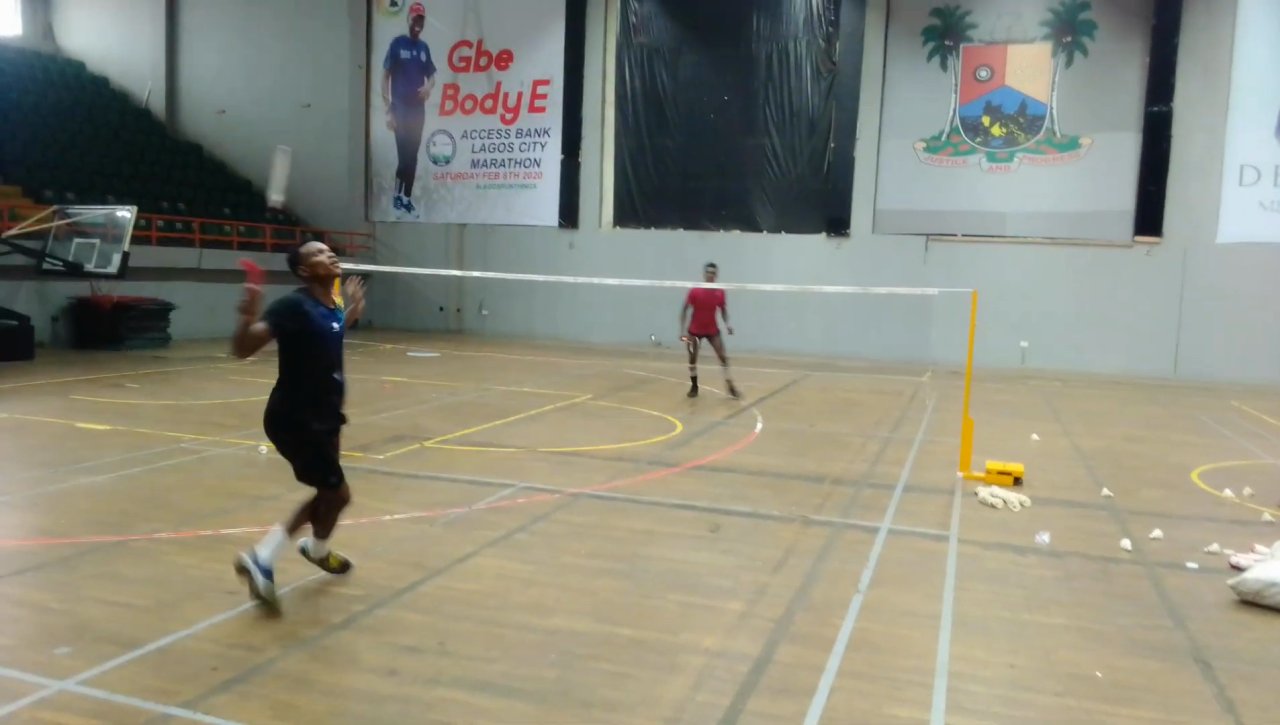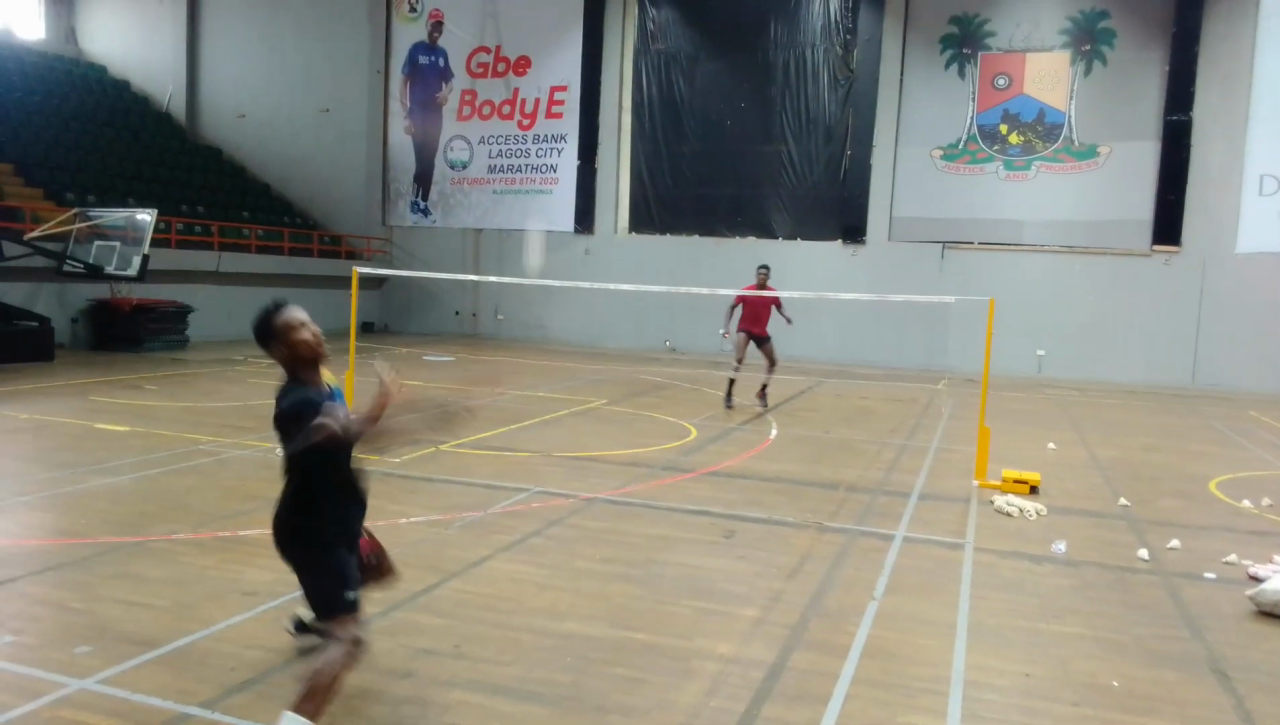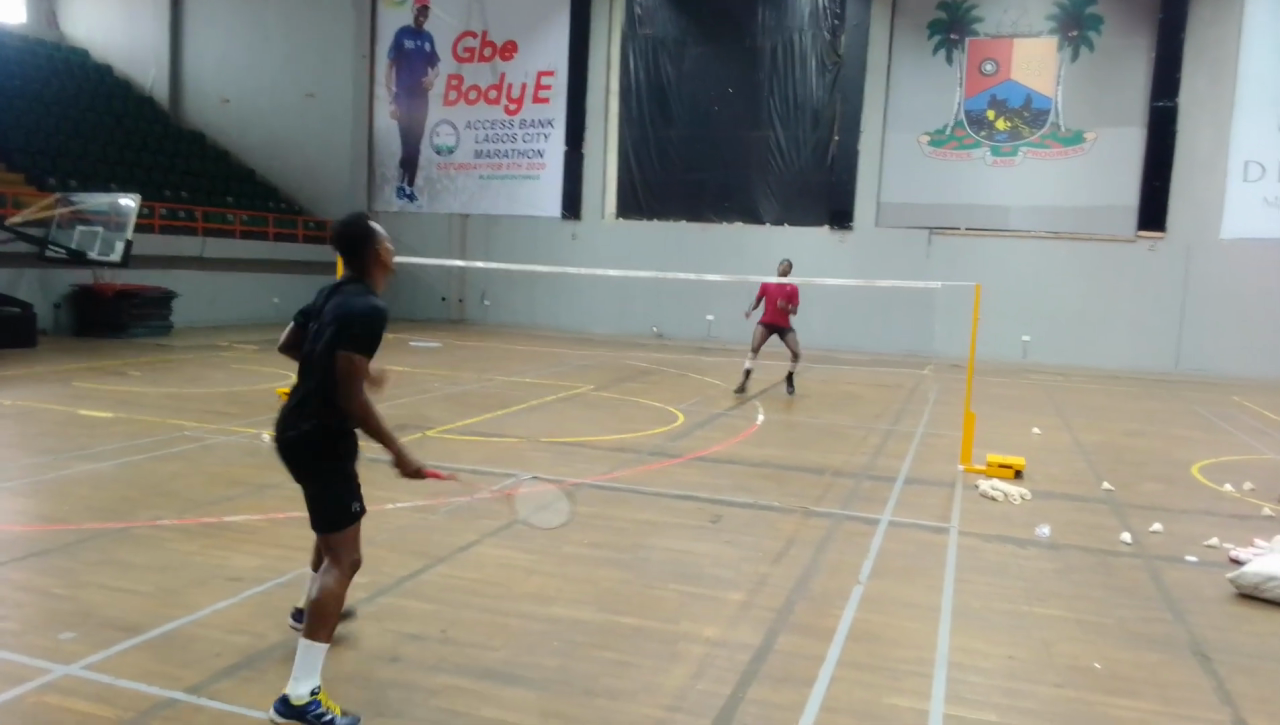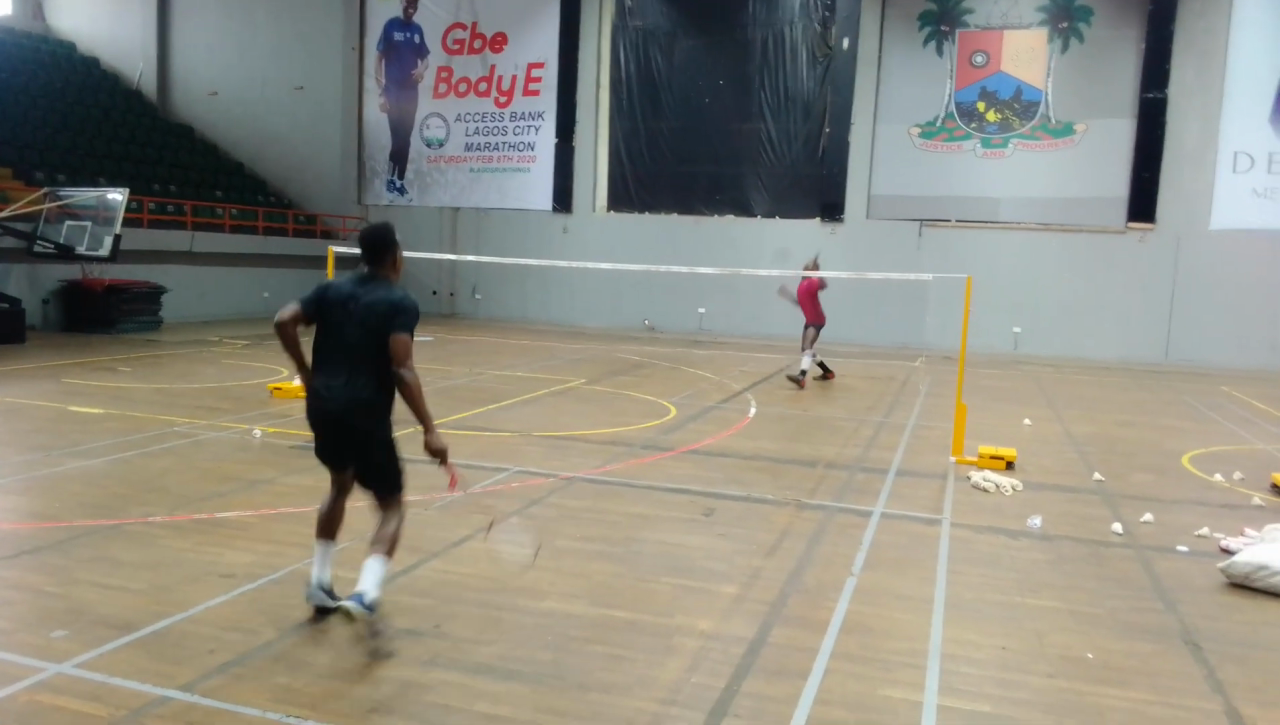
dt=0.4s
person 1, frame 1
left shoulder: (335, 305)
right shoulder: (293, 305)
right elbow: (242, 350)
left wrist: (350, 314)
right wrist: (247, 317)
left hip: (322, 416)
right hip: (296, 418)
left knee: (327, 492)
right knee: (338, 494)
left ankle: (262, 559)
right ankle: (317, 550)
person 1, frame 2
left shoulder: (320, 387)
right shoulder: (297, 405)
right elbow: (335, 437)
left wrist: (378, 407)
left hip: (336, 519)
right hip: (313, 530)
right knee: (346, 640)
left ankle: (319, 619)
person 1, frame 3
left shoulder: (332, 296)
right shoulder: (368, 309)
left elbow: (288, 346)
right elbow: (350, 397)
right wrist: (398, 452)
left hip: (296, 429)
right hip: (319, 439)
left knee: (340, 522)
right knee: (344, 556)
left ankle: (315, 607)
person 1, frame 4
left shoulder: (332, 291)
right shoulder: (400, 303)
left elbow: (283, 322)
right elbow: (402, 368)
left wrist: (305, 371)
right wrist: (429, 430)
left hip: (323, 408)
right hip: (366, 416)
left knee: (339, 490)
right knee: (391, 510)
left ankle: (320, 584)
right ankle: (365, 594)
person 2, frame 1
left shoulder: (424, 48)
right shoulder: (397, 44)
left elbow: (431, 76)
right elbow: (386, 76)
left wrist: (428, 87)
right wrist: (388, 109)
left hip: (418, 109)
right hip: (400, 108)
left knee: (412, 156)
right knee: (404, 155)
left ankle: (407, 198)
right ankle: (398, 197)
person 2, frame 2
left shoulder: (442, 53)
right shoulder: (416, 49)
left elbow: (449, 81)
right elbow: (404, 82)
left wrist: (446, 92)
right wrist: (406, 114)
left hip: (436, 114)
right hip: (418, 113)
left knee: (429, 161)
right knee: (421, 160)
left ankle: (423, 203)
right ankle: (415, 202)
person 2, frame 3
left shoulder: (428, 37)
right shoulder: (401, 34)
left elbow: (435, 66)
right elbow: (390, 66)
left wrist: (432, 76)
right wrist: (392, 99)
left hip: (421, 98)
right hip: (403, 98)
left knee: (415, 146)
right knee: (407, 145)
left ankle: (409, 188)
right ankle: (401, 187)
person 2, frame 4
left shoulder: (418, 30)
right shoulder: (390, 26)
left elbow: (425, 58)
right elbow: (379, 59)
left wrist: (422, 69)
right wrist: (381, 91)
left hip: (411, 91)
right hip: (393, 91)
left knee: (405, 139)
right knee: (398, 139)
left ankle: (399, 182)
right ankle: (391, 181)
